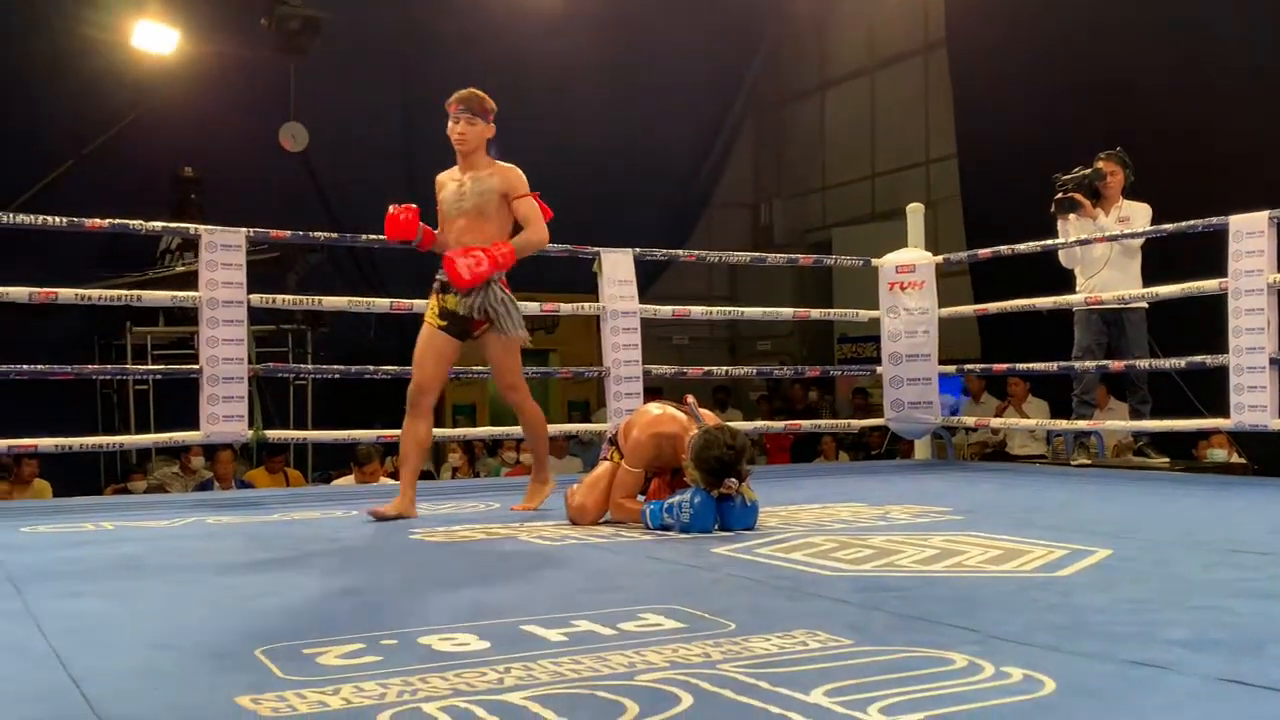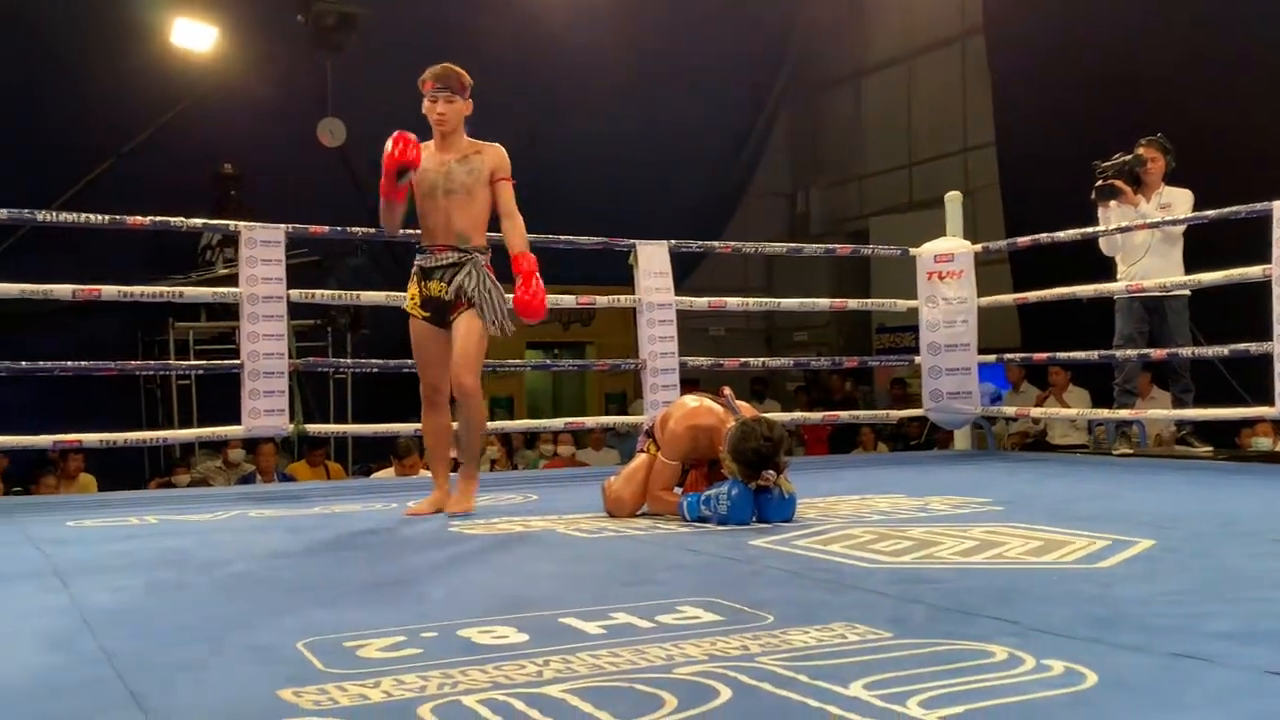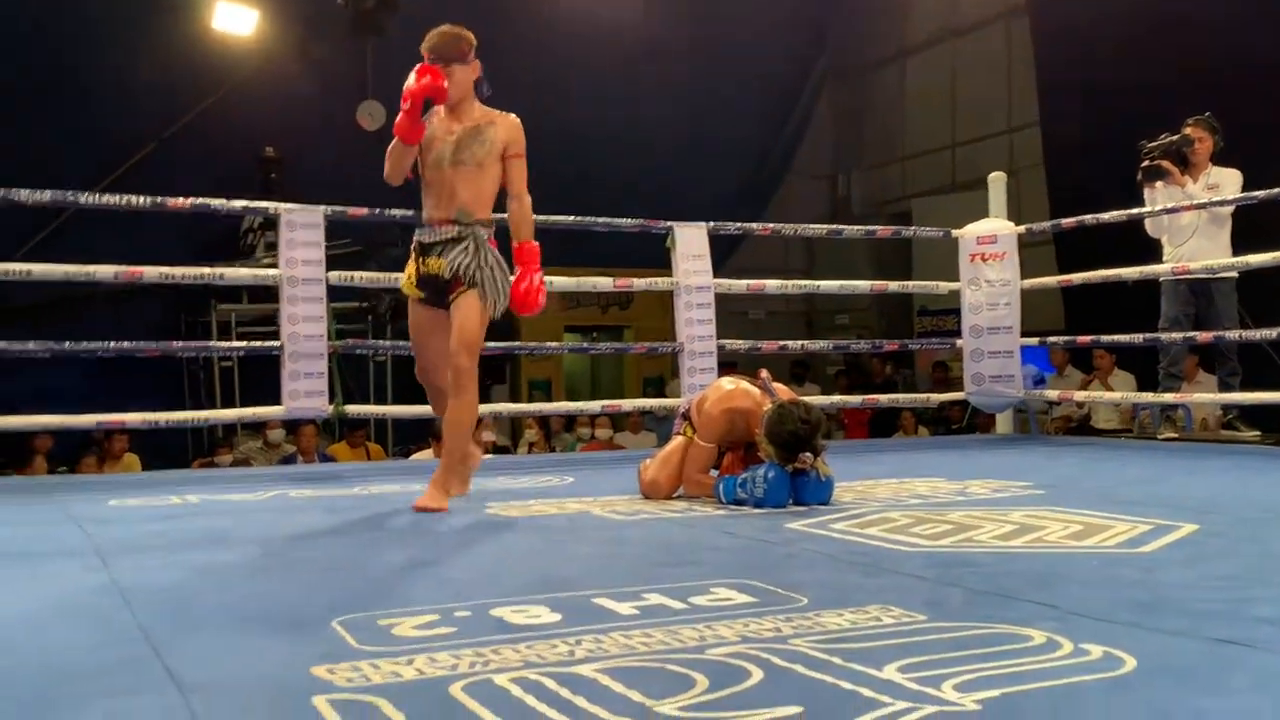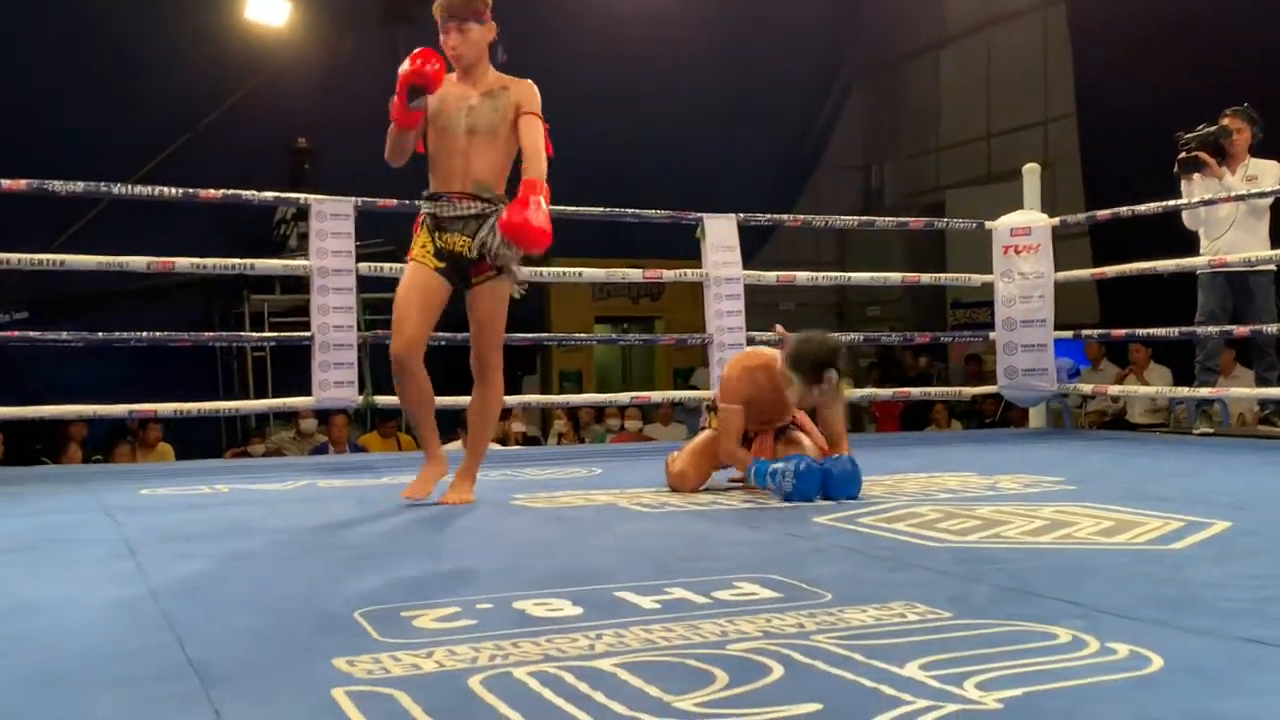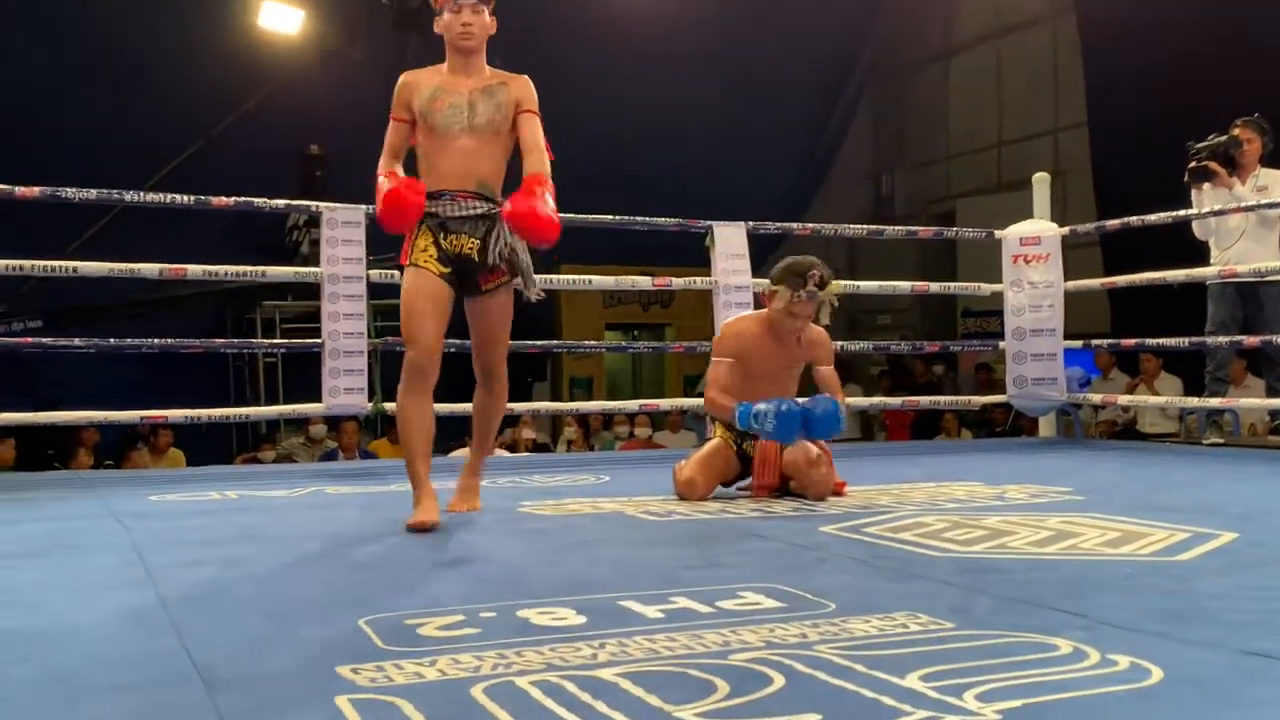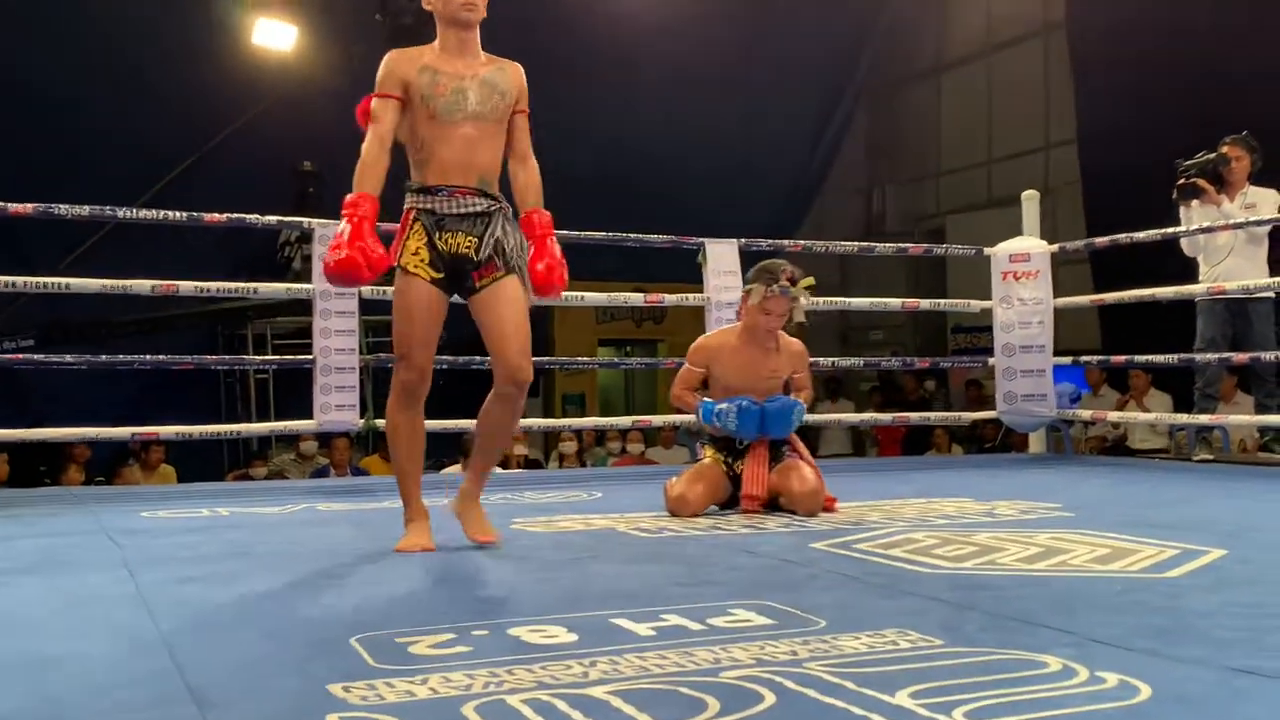
dt=0.3s
person 1, frame 1
left shoulder: (507, 176)
right shoulder: (442, 181)
left elbow: (538, 233)
left wrist: (489, 257)
right wrist: (416, 235)
left hip: (487, 296)
right hip: (445, 292)
left knee: (515, 394)
right knee: (419, 395)
left ankle: (542, 473)
right ankle: (407, 496)
person 1, frame 2
left shoulder: (491, 155)
right shoulder: (414, 157)
left elbow: (510, 217)
right elbow: (390, 226)
left wrist: (527, 272)
right wrist: (395, 178)
left hip: (471, 274)
right hip: (425, 275)
left knee: (466, 385)
right knee: (431, 391)
left ankle: (468, 476)
right ankle: (441, 488)
person 1, frame 3
left shoulder: (505, 126)
right shoulder: (424, 122)
left elbow: (518, 199)
right elbow: (393, 175)
left wrist: (528, 263)
right wrist: (412, 115)
left hip: (473, 251)
right hip: (425, 251)
left knee: (461, 369)
right knee: (430, 375)
left ankle: (443, 482)
right ankle: (465, 450)
person 1, frame 4
left shoulder: (519, 92)
right shoulder: (430, 90)
left elbow: (535, 155)
right elbow: (395, 157)
left wrist: (532, 203)
right wrist: (407, 103)
left hip: (489, 228)
right hip: (434, 227)
left knee: (486, 362)
right knee: (403, 351)
left ankle: (467, 475)
right ankle: (433, 456)
person 1, frame 5
left shoulder: (516, 87)
right shoulder: (413, 84)
left elbow: (536, 151)
right elbow: (390, 154)
left wrist: (539, 196)
right wrist: (391, 188)
left hip: (490, 229)
right hip: (430, 229)
left knee: (491, 371)
right knee: (421, 361)
left ankle: (474, 470)
right ankle: (424, 494)
person 1, frame 6
left shoulder: (510, 75)
right shoulder: (402, 65)
left elbow: (523, 161)
right elbow: (377, 146)
left wrist: (541, 235)
right wrist: (357, 221)
left hip: (491, 227)
right hip: (426, 225)
left knee: (517, 374)
right knee: (412, 378)
left ankle: (472, 490)
right ankle: (416, 516)
person 2, frame 1
left shoulder: (1139, 210)
right shoulder: (1079, 215)
left elbow: (1132, 242)
right elbow: (1069, 261)
left wrist: (1095, 217)
right wrist: (1063, 221)
left hip: (1129, 305)
right hip: (1089, 305)
left knee: (1137, 374)
right knee: (1085, 375)
left ankle: (1142, 441)
right ankle: (1081, 442)
person 2, frame 2
left shoulder: (1181, 196)
right shoulder: (1120, 202)
left elbow: (1173, 229)
right elbow: (1110, 249)
left wrist: (1136, 204)
right wrist: (1104, 208)
left hip: (1171, 293)
right hip: (1131, 293)
left knee: (1180, 362)
right knee: (1126, 364)
left ankle: (1184, 430)
right ankle: (1123, 432)
person 2, frame 3
left shoulder: (1229, 177)
right shoulder: (1166, 183)
left elbow: (1222, 210)
right elbow: (1156, 230)
left wrist: (1184, 185)
right wrist: (1150, 189)
left hip: (1219, 275)
right hip: (1177, 275)
left knee: (1227, 346)
right knee: (1172, 347)
left ankle: (1231, 414)
right ankle: (1167, 416)
person 2, frame 4
right shoulder: (1204, 174)
right elbow: (1192, 223)
left wrist: (1221, 176)
right wrist: (1187, 181)
right hip: (1214, 269)
right knee: (1208, 341)
right ankle: (1203, 411)
person 2, frame 5
right shoulder: (1213, 185)
right elbow: (1202, 233)
left wrist: (1231, 186)
right wrist: (1198, 191)
right hip: (1224, 279)
right knee: (1218, 352)
right ankle: (1212, 422)
person 2, frame 6
right shoulder: (1202, 204)
right elbow: (1191, 249)
left wrist: (1220, 203)
right wrist: (1186, 209)
right hip: (1213, 297)
right knee: (1207, 370)
right ankle: (1202, 439)
person 3, frame 1
left shoulder: (719, 436)
right shoulder: (648, 437)
right elbow: (618, 503)
left wrist: (737, 488)
left hip: (671, 464)
right hip: (625, 451)
right knee: (583, 512)
right ankle: (576, 491)
person 3, frame 2
left shoulder: (757, 429)
right shoulder: (684, 429)
right elbow: (655, 496)
left wrist: (775, 485)
right wrist: (700, 506)
left hip: (709, 458)
right hip: (662, 443)
right knee: (619, 504)
right ankle: (613, 484)
person 3, frame 3
left shoulder: (795, 412)
right shoulder: (721, 411)
right elbow: (692, 479)
left wrist: (811, 474)
right wrist: (736, 488)
left hip: (744, 437)
right hip: (697, 426)
left knee: (783, 479)
right knee: (655, 487)
right ankle: (650, 465)
person 3, frame 4
left shoulder: (821, 381)
right shoulder: (742, 370)
left elbow: (838, 439)
right elbow: (728, 447)
left hip: (780, 429)
right hip: (727, 423)
right knee: (681, 478)
right ankle: (677, 457)
person 3, frame 5
left shoulder: (817, 340)
right shoulder: (736, 332)
left elbow: (835, 397)
right elbow: (713, 398)
left wrist: (831, 413)
right wrist: (752, 415)
left hip: (787, 430)
right hip: (737, 429)
left knee: (821, 485)
right knee: (690, 487)
left ankle: (776, 478)
person 3, frame 6
left shoulder: (794, 350)
right shoulder: (711, 345)
left elbow: (804, 391)
right elbow: (678, 393)
left wrist: (797, 408)
right wrist: (713, 412)
left hip: (773, 449)
right hip: (723, 449)
left knee: (811, 500)
right knee: (680, 502)
left ankle: (765, 496)
right ankle: (725, 490)
